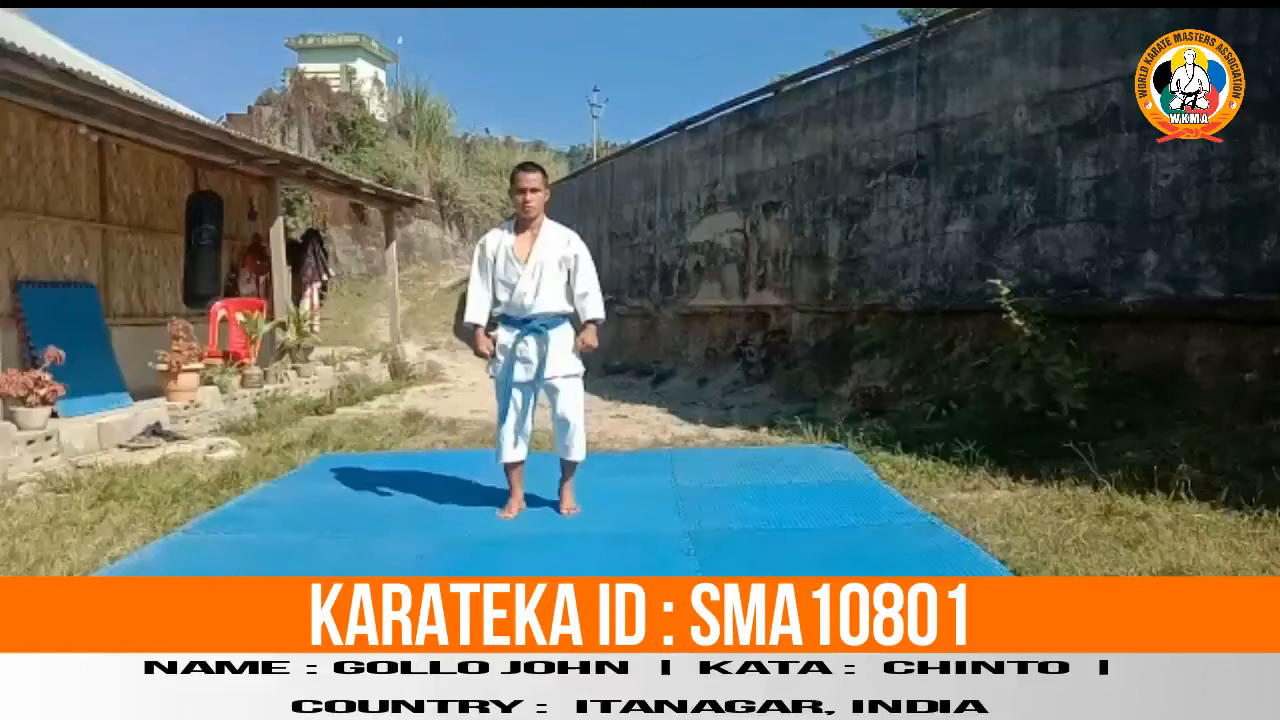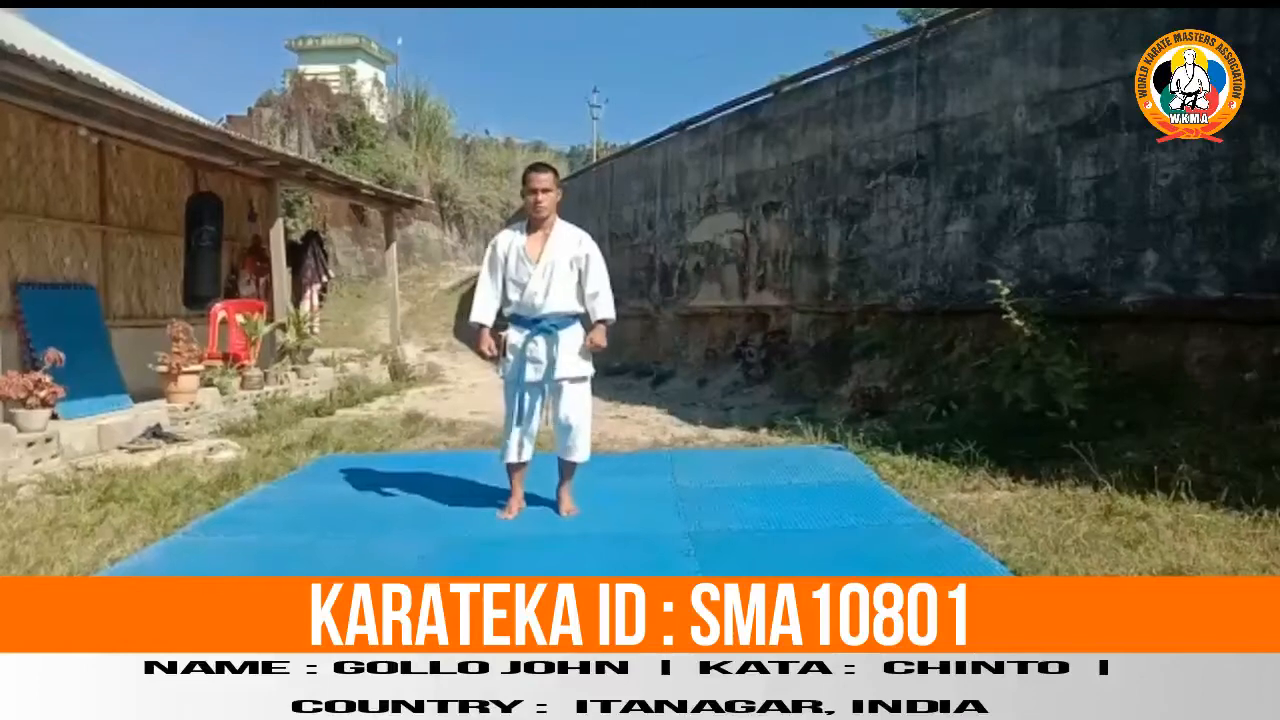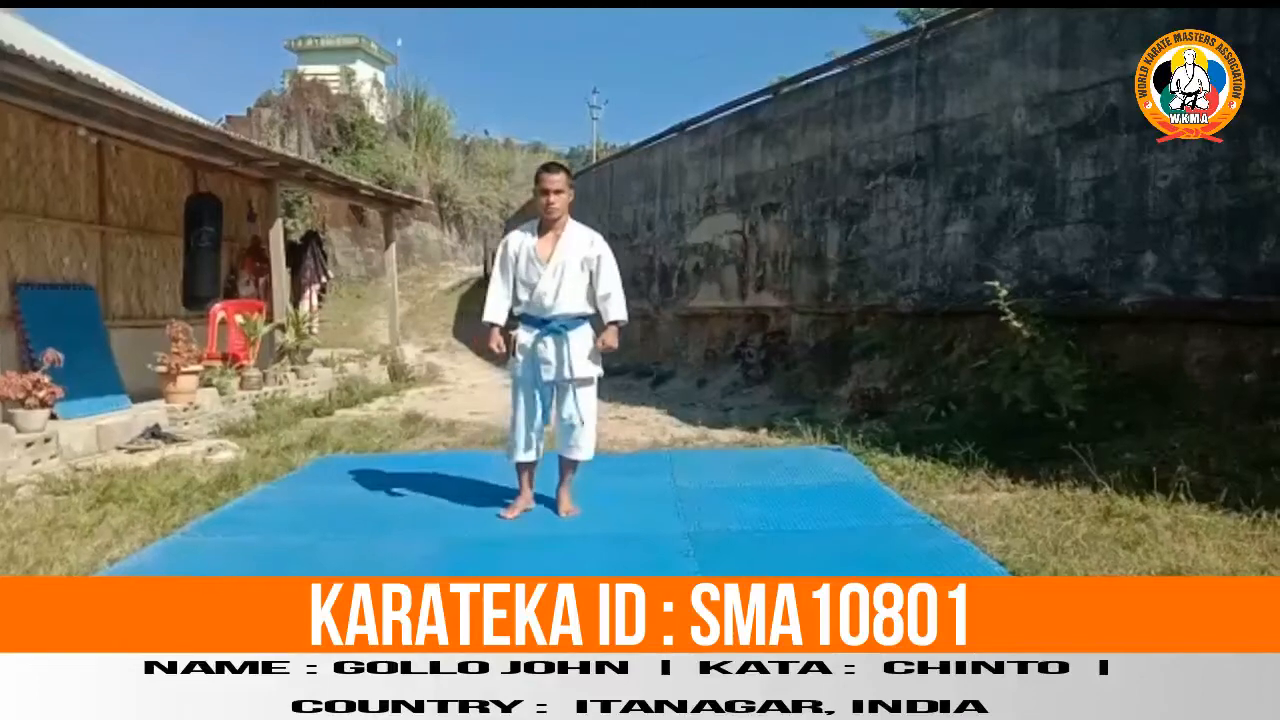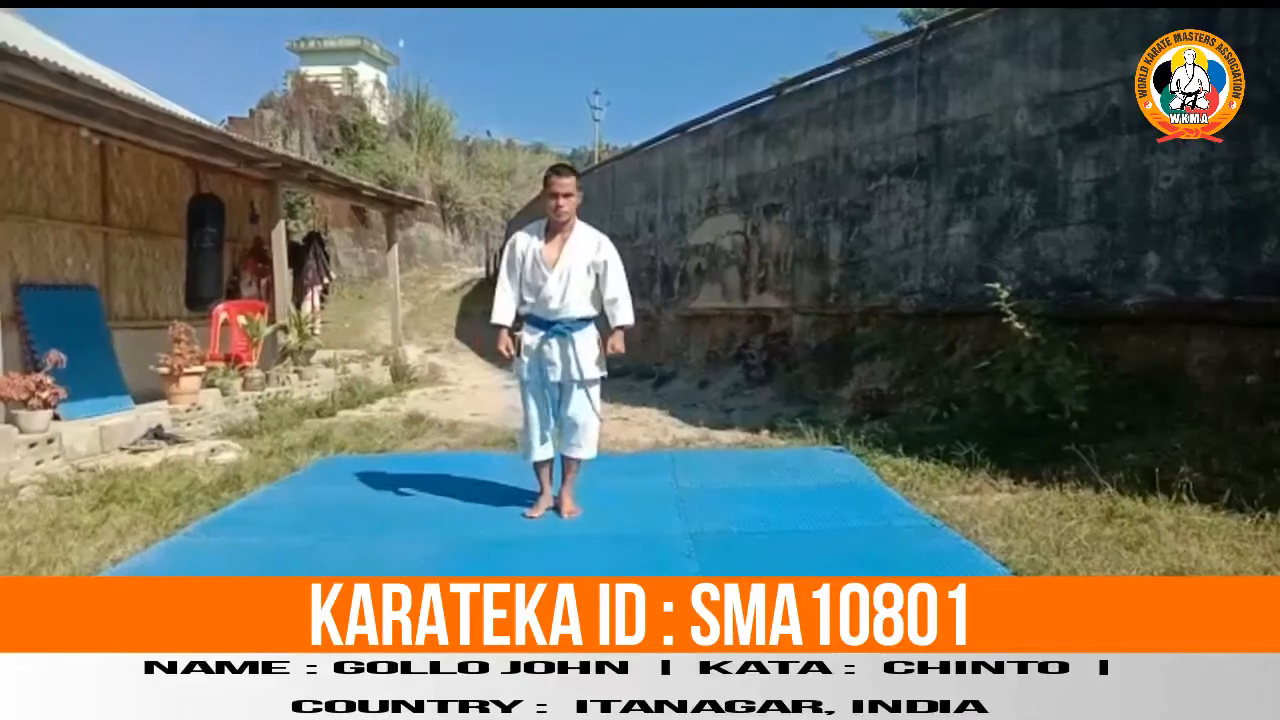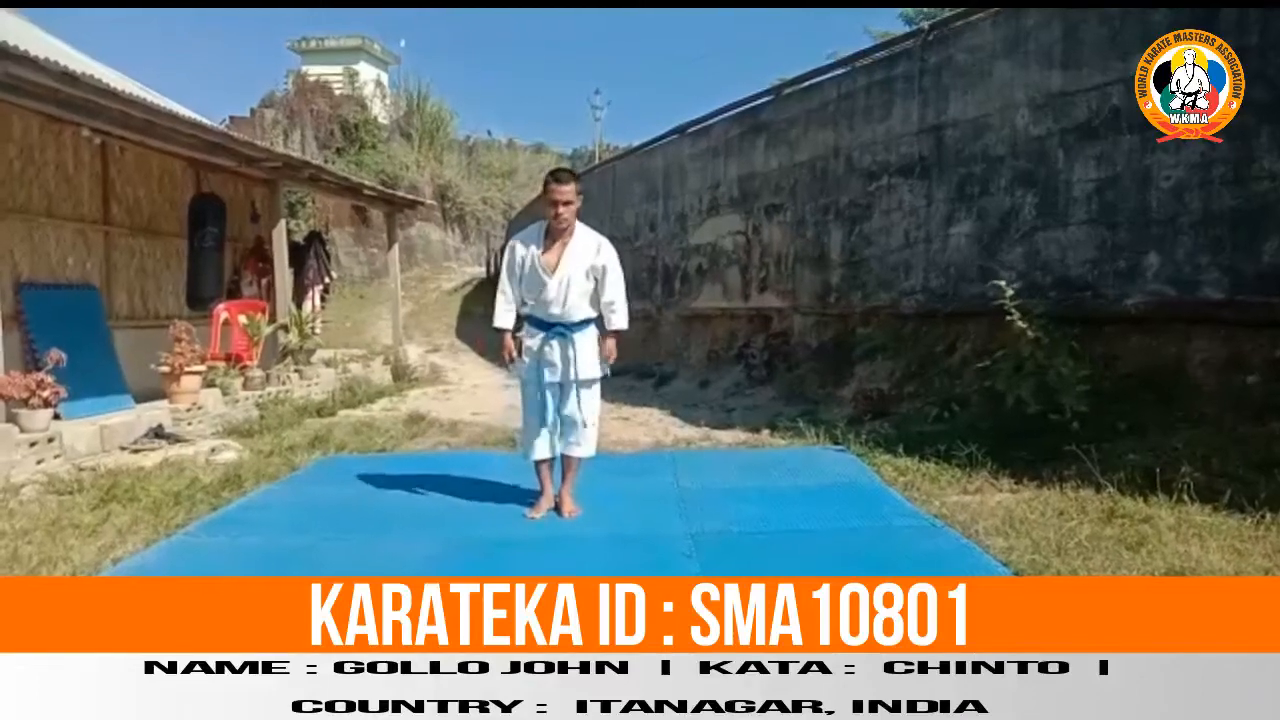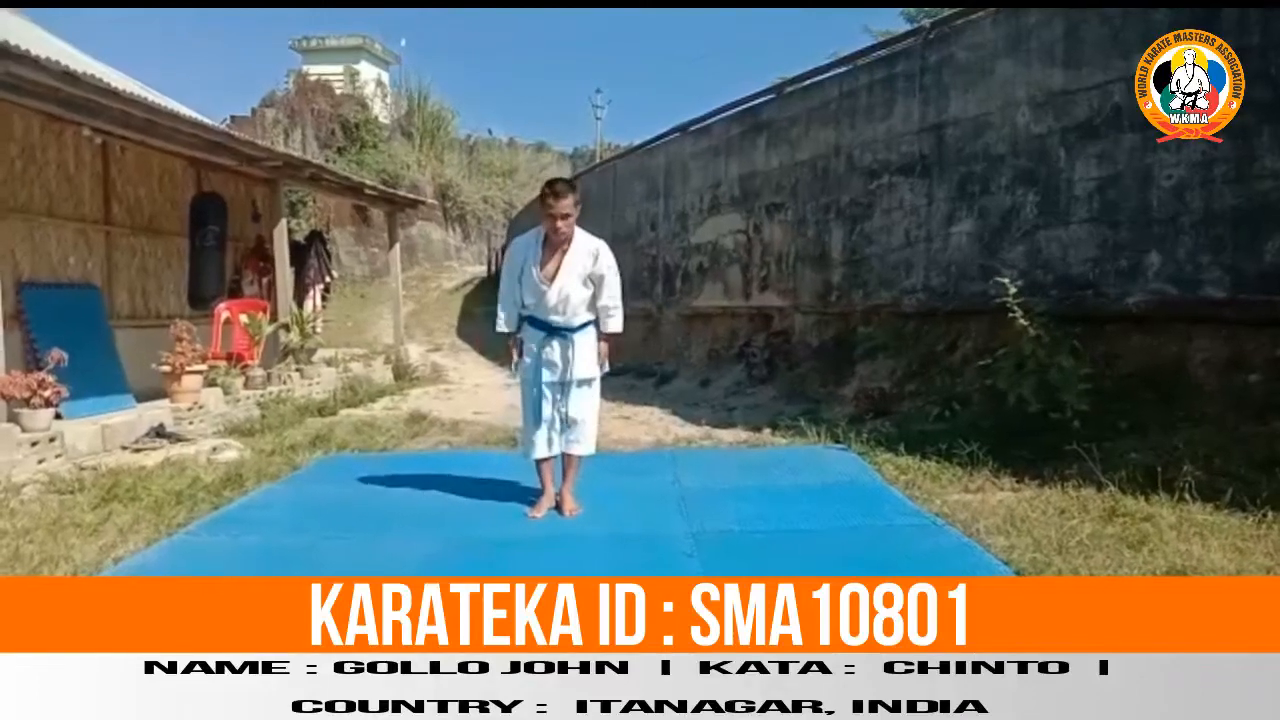
dt=0.2s
person 1, frame 1
left shoulder: (567, 240)
right shoulder: (492, 242)
left elbow: (585, 284)
right elbow: (480, 288)
left wrist: (590, 325)
right wrist: (478, 330)
left hip: (557, 338)
right hip: (511, 339)
left knee: (568, 414)
right knee: (510, 418)
left ankle: (566, 488)
right ankle: (516, 495)
person 1, frame 2
left shoulder: (579, 240)
right shoulder: (504, 242)
left elbow: (597, 284)
right elbow: (489, 287)
left wrist: (600, 325)
right wrist: (483, 329)
left hip: (567, 338)
right hip: (522, 339)
left knee: (573, 417)
right knee: (518, 418)
left ankle: (565, 490)
right ankle: (516, 495)
person 1, frame 3
left shoulder: (590, 240)
right shoulder: (515, 241)
left elbow: (608, 286)
right elbow: (501, 286)
left wrist: (612, 326)
right wrist: (494, 328)
left hip: (575, 338)
right hip: (530, 338)
left knee: (576, 417)
right knee: (526, 418)
left ankle: (565, 490)
right ankle: (525, 493)
person 1, frame 4
left shoulder: (597, 243)
right shoulder: (522, 240)
left elbow: (615, 288)
right elbow: (508, 287)
left wrist: (618, 331)
right wrist: (503, 330)
left hip: (580, 339)
right hip: (535, 339)
left knee: (579, 417)
right knee: (537, 419)
left ankle: (567, 492)
right ankle: (545, 492)
person 1, frame 5
left shoulder: (597, 245)
right shoulder: (521, 242)
left elbow: (612, 292)
right elbow: (508, 291)
left wrist: (611, 335)
right wrist: (506, 334)
left hip: (580, 340)
right hip: (536, 339)
left knee: (578, 416)
right knee: (538, 417)
left ankle: (566, 492)
right ankle: (545, 492)
person 1, frame 6
left shoulder: (595, 250)
right shoulder: (520, 247)
left elbow: (609, 298)
right elbow: (508, 297)
left wrist: (605, 339)
right wrist: (511, 338)
left hip: (580, 340)
right hip: (537, 340)
left knee: (578, 416)
right knee: (538, 417)
left ankle: (567, 490)
right ankle: (547, 491)
